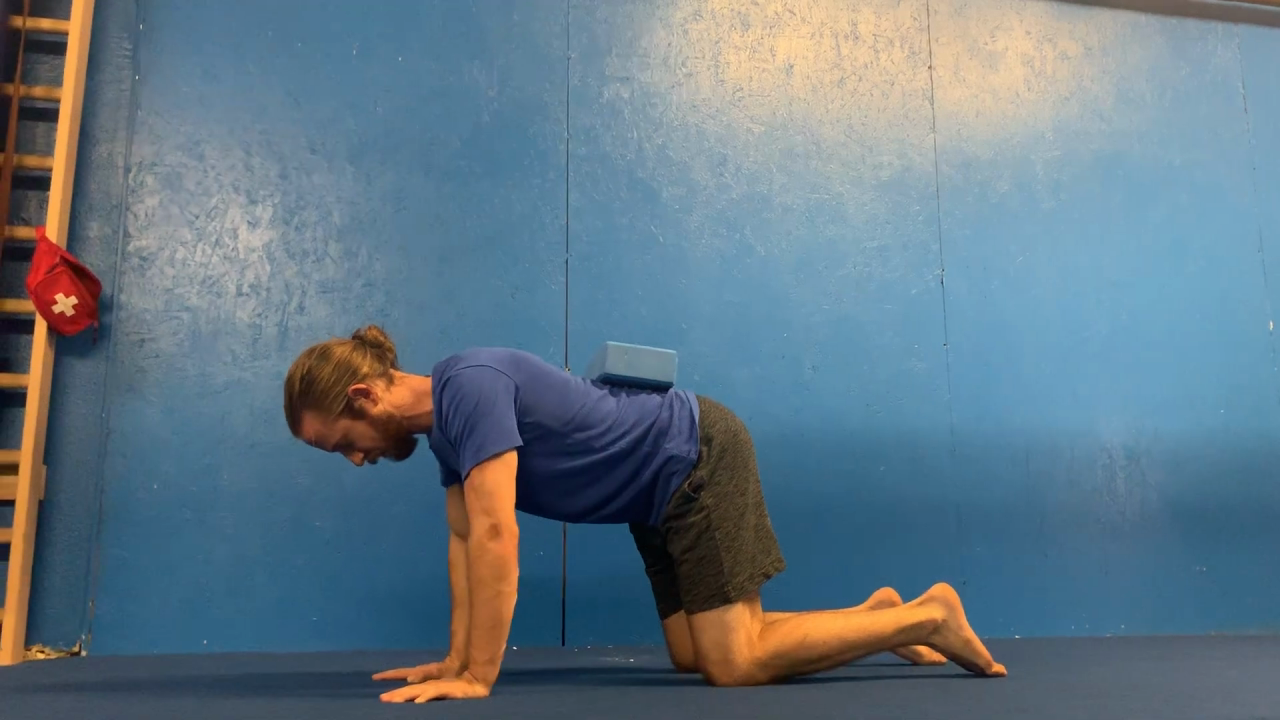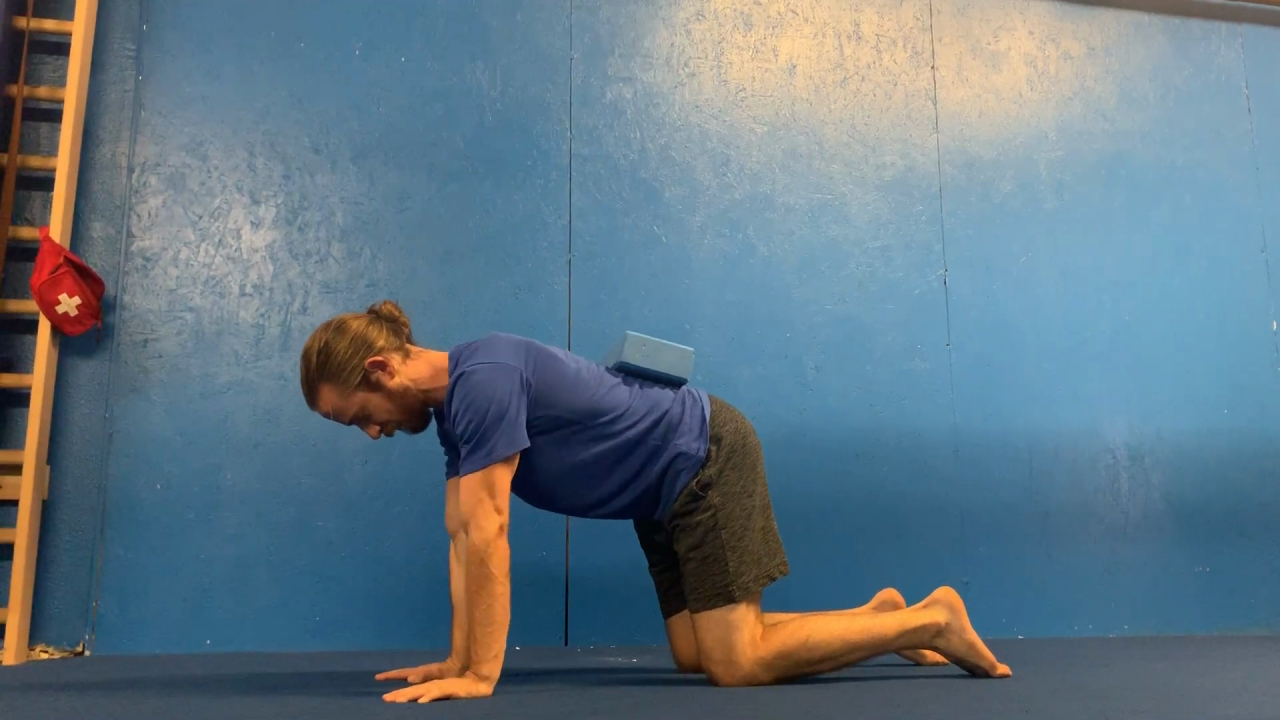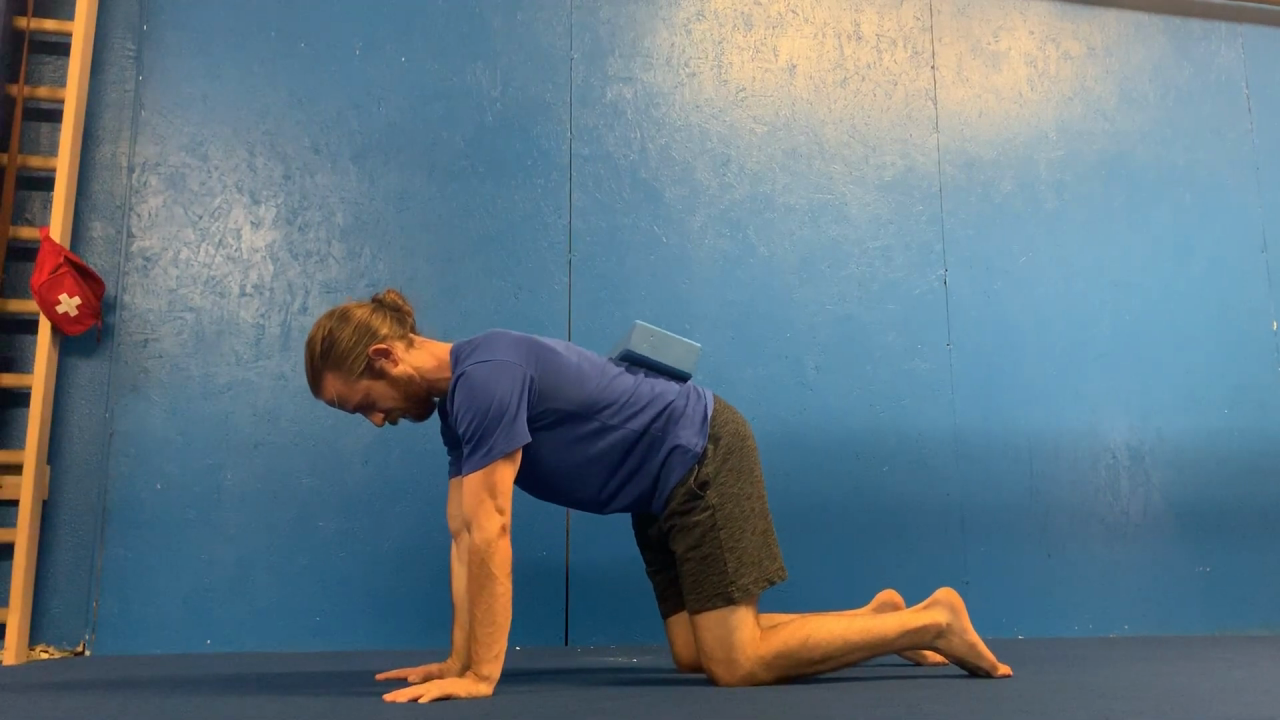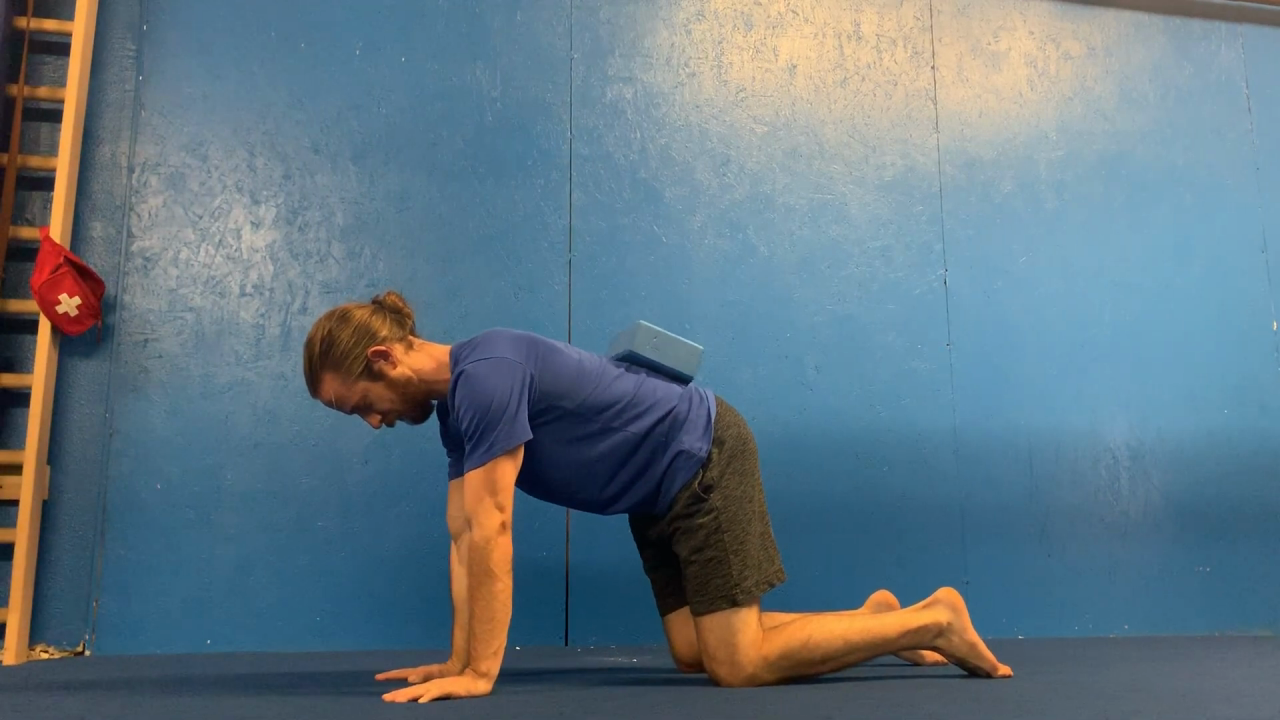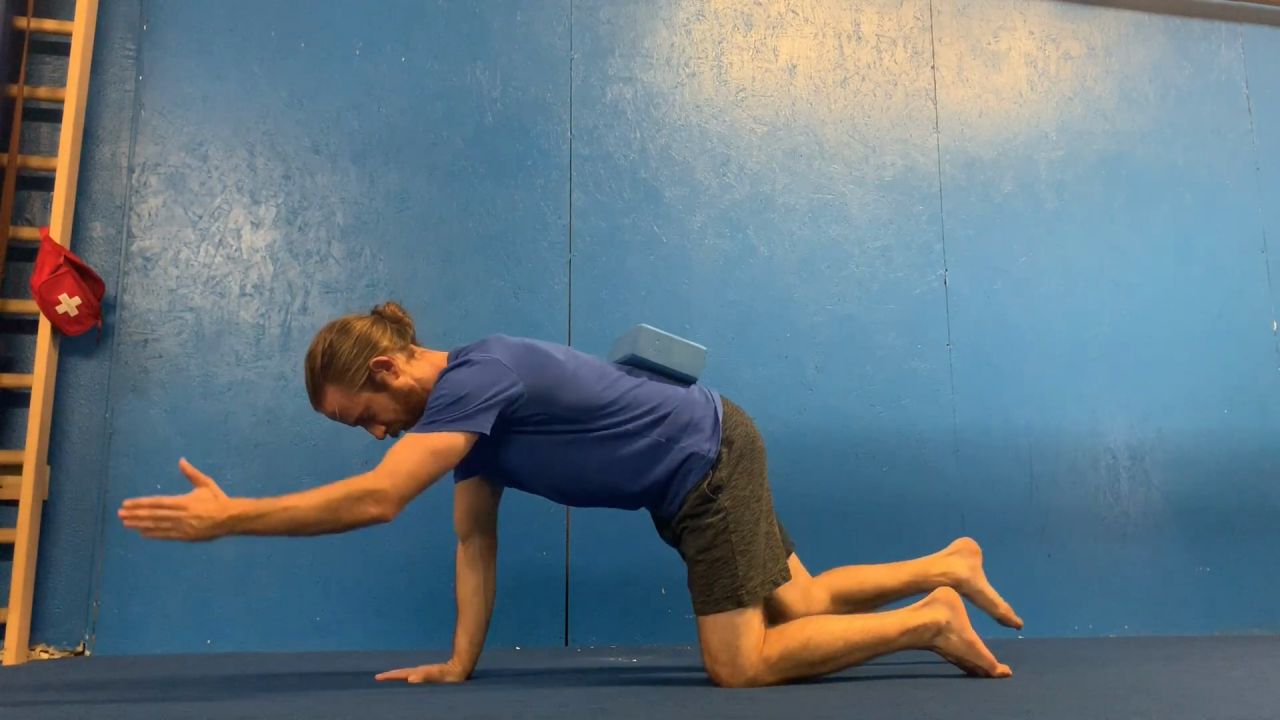
dt=1s
person 1, frame 1
left shoulder: (468, 388)
right shoulder: (440, 424)
left elbow: (495, 536)
right elbow: (464, 541)
left wrist: (479, 676)
right wrist: (455, 660)
left hip: (698, 457)
right hip: (667, 486)
left knee: (737, 662)
right knee: (695, 654)
left ankle: (927, 617)
right ankle: (872, 613)
person 1, frame 2
left shoulder: (481, 380)
right shoulder: (455, 408)
left elbow: (488, 537)
right elbow: (462, 539)
left wrist: (482, 674)
right wrist: (458, 658)
left hip: (705, 460)
right hip: (670, 487)
left knee: (737, 661)
right knee: (697, 653)
left ankle: (930, 619)
right ankle: (876, 615)
person 1, frame 3
left shoulder: (483, 376)
right shoulder: (454, 402)
left elbow: (490, 535)
right elbow: (464, 538)
left wrist: (481, 674)
right wrist: (458, 659)
left hip: (702, 457)
right hip: (667, 483)
left knee: (737, 663)
right knee: (695, 654)
left ankle: (932, 620)
right ankle: (877, 616)
person 1, frame 4
left shoulder: (484, 374)
right shoulder: (453, 406)
left elbow: (491, 534)
right elbow: (463, 540)
left wrist: (481, 672)
right wrist: (458, 659)
left hip: (703, 459)
right hip: (664, 487)
left knee: (738, 665)
right knee: (694, 653)
left ankle: (932, 620)
right ankle: (871, 618)
person 1, frame 5
left shoulder: (476, 378)
right shoulder: (466, 404)
left elbow: (377, 498)
right elbow: (475, 543)
left wrist: (228, 515)
right wrist: (460, 661)
left hip: (711, 457)
right hip: (695, 469)
left knee: (740, 661)
right knee: (797, 608)
left ankle: (929, 622)
right ankle: (944, 569)
